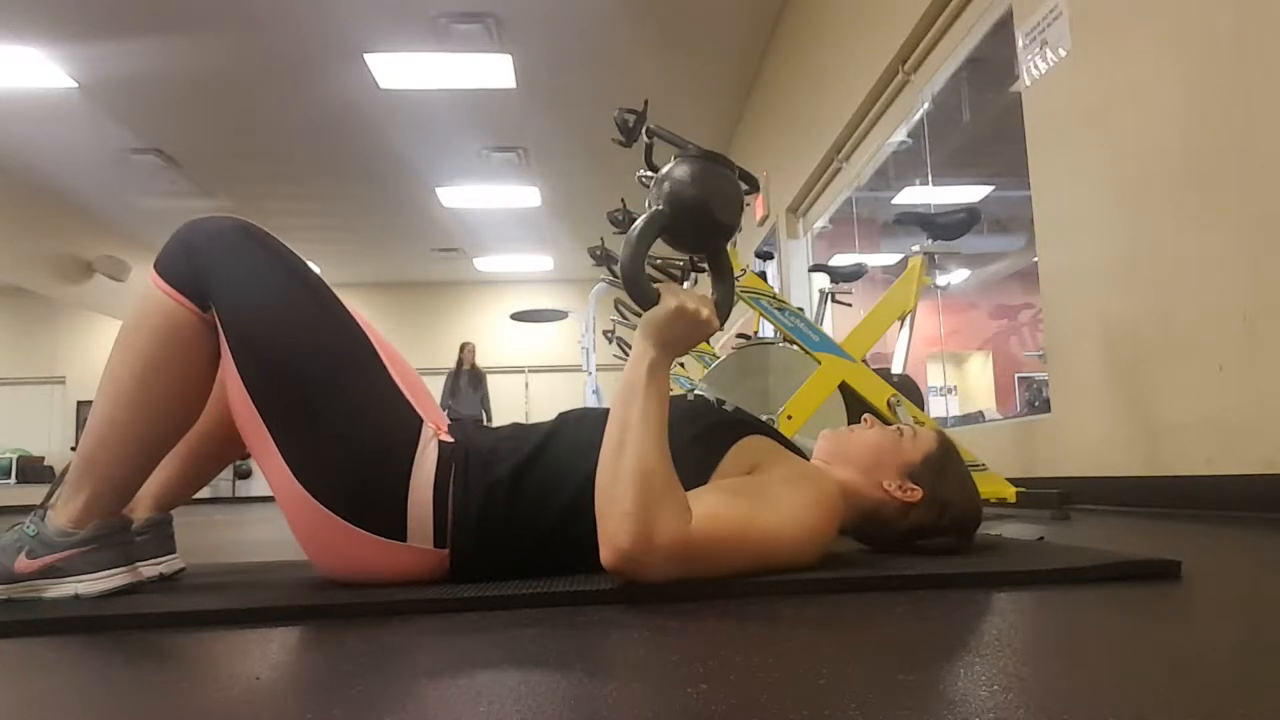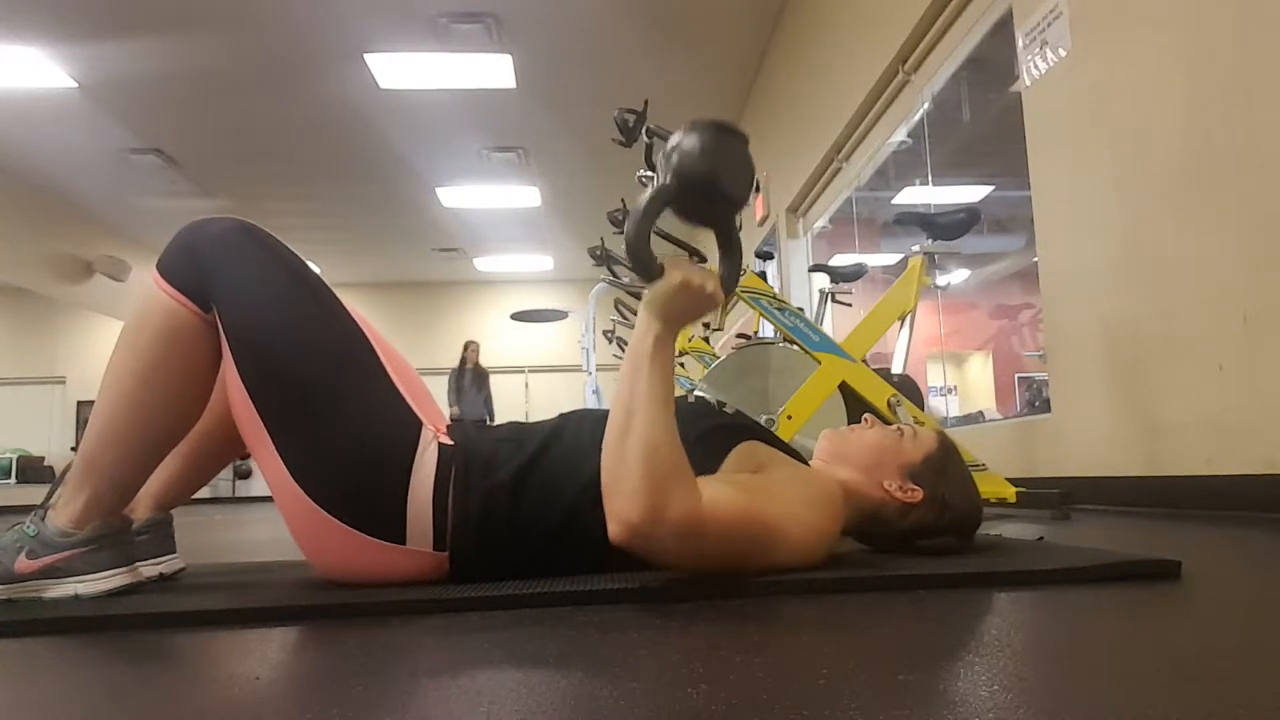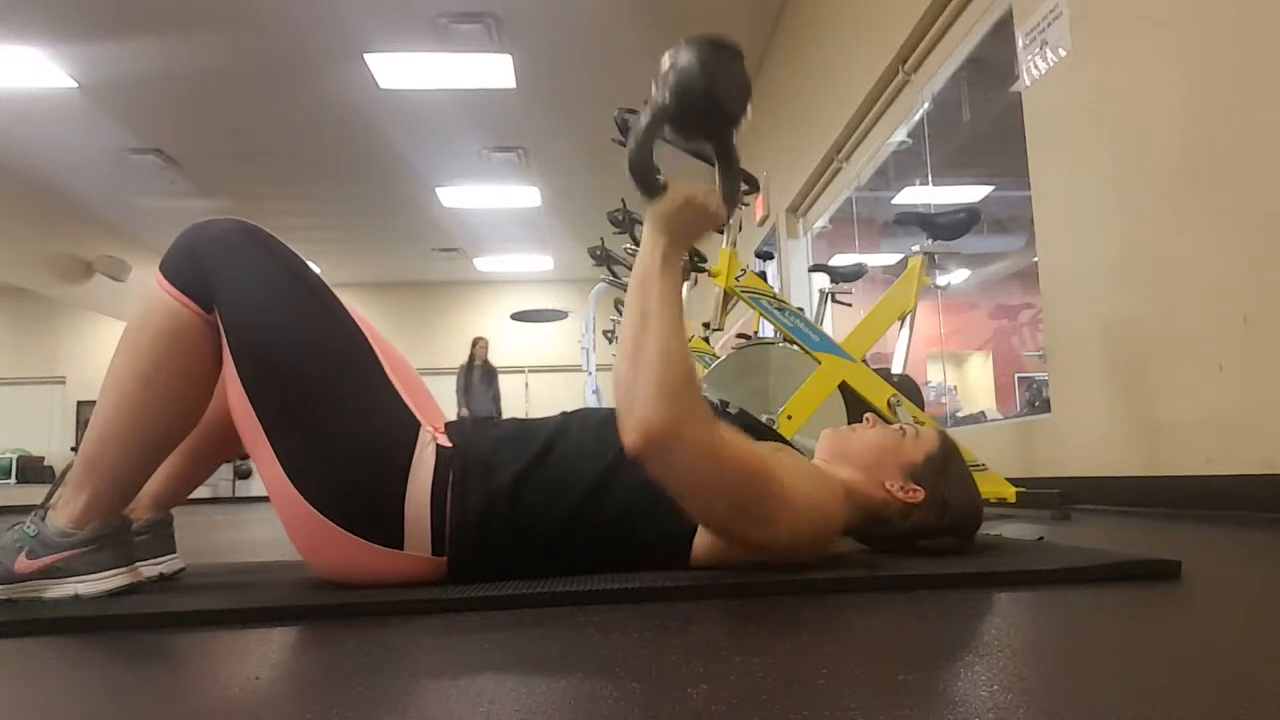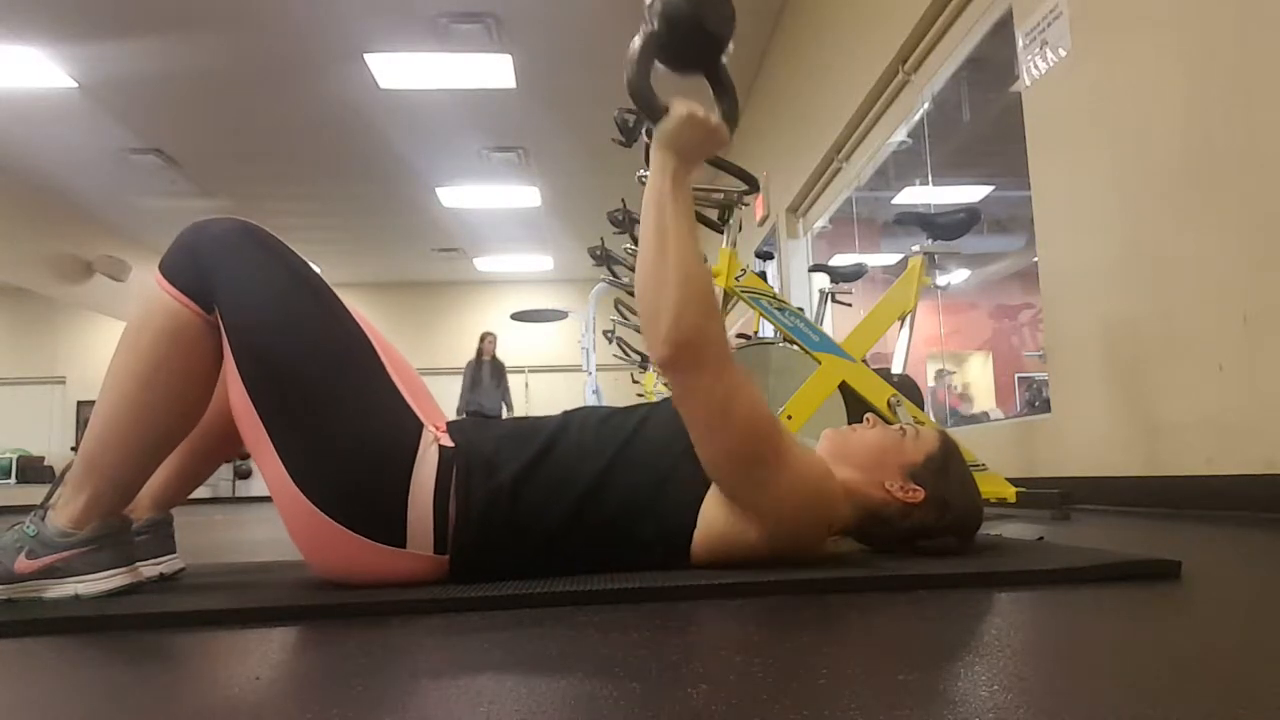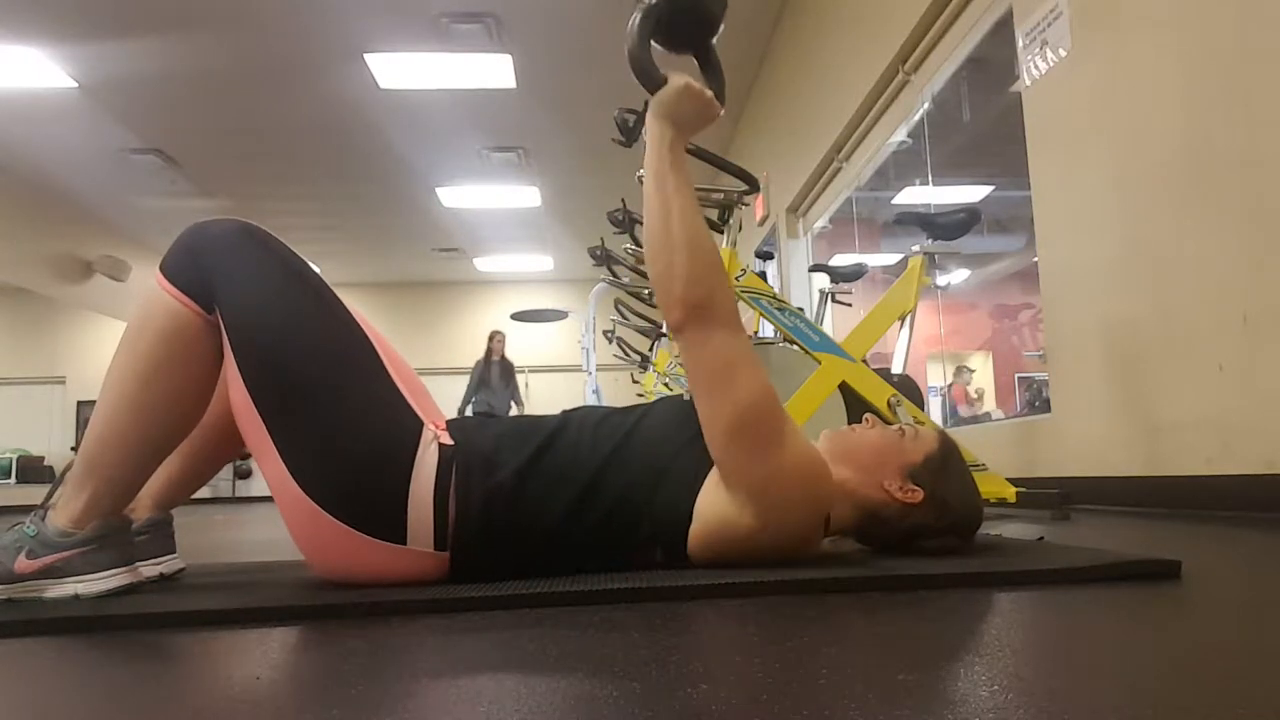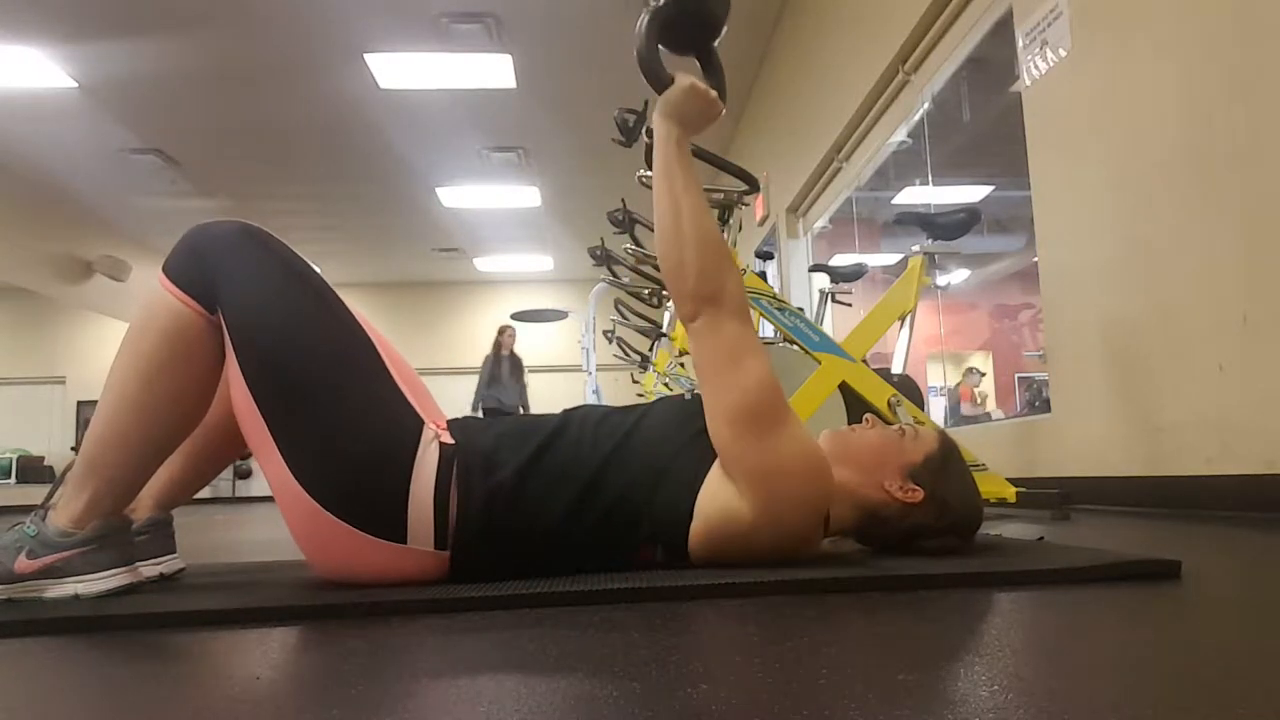
dt=0.2s
person 1, frame 1
left shoulder: (801, 508)
right shoulder: (784, 478)
left elbow: (630, 542)
left wrist: (650, 353)
left hip: (408, 506)
right hip: (439, 481)
left knee: (213, 252)
right knee: (247, 339)
right ankle: (124, 524)
person 1, frame 2
left shoulder: (803, 515)
right shoulder: (788, 483)
left elbow: (639, 516)
left wrist: (656, 324)
right wrist: (665, 325)
left hip: (407, 506)
right hip: (440, 477)
left knee: (216, 253)
right knee: (250, 343)
right ankle: (126, 524)
person 1, frame 3
left shoulder: (799, 515)
right shoulder: (786, 491)
left elbow: (652, 426)
right elbow: (666, 422)
left wrist: (664, 244)
right wrist: (670, 253)
left hip: (410, 507)
right hip: (442, 477)
left knee: (219, 251)
right knee: (248, 342)
right ankle: (122, 525)
person 1, frame 4
left shoulder: (792, 505)
right shoulder: (782, 493)
left elbow: (682, 347)
right elbow: (691, 348)
left wrist: (669, 170)
right wrist: (674, 184)
left hip: (409, 507)
right hip: (441, 479)
left knee: (219, 252)
right knee: (248, 332)
right ankle: (122, 523)
person 1, frame 5
left shoulder: (789, 496)
right shoulder: (778, 489)
left elbow: (698, 315)
right elbow: (703, 322)
left wrist: (665, 141)
left hip: (405, 506)
right hip: (438, 482)
left knee: (219, 254)
right knee: (246, 334)
right ankle: (123, 524)
person 1, frame 6
left shoulder: (789, 490)
right shoulder: (780, 492)
left elbow: (710, 308)
right elbow: (713, 319)
left wrist: (672, 138)
left hip: (406, 508)
right hip: (437, 487)
left knee: (222, 257)
right knee: (249, 334)
right ankle: (126, 524)
